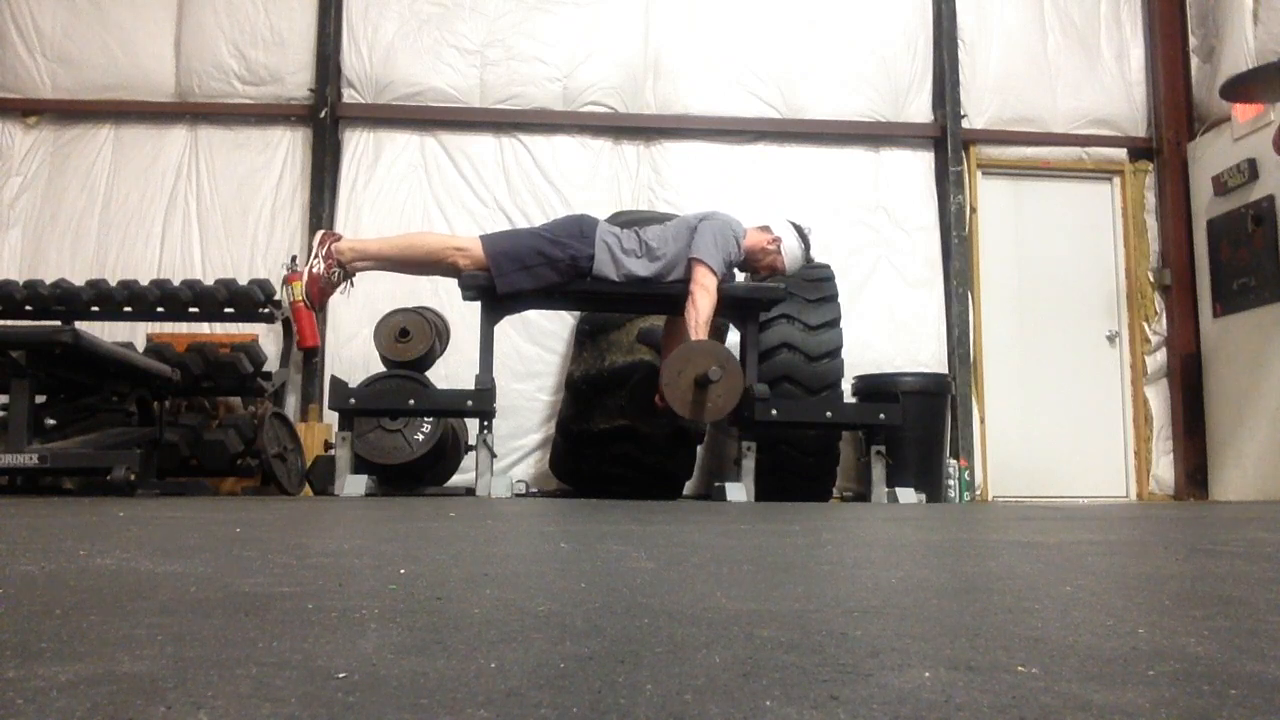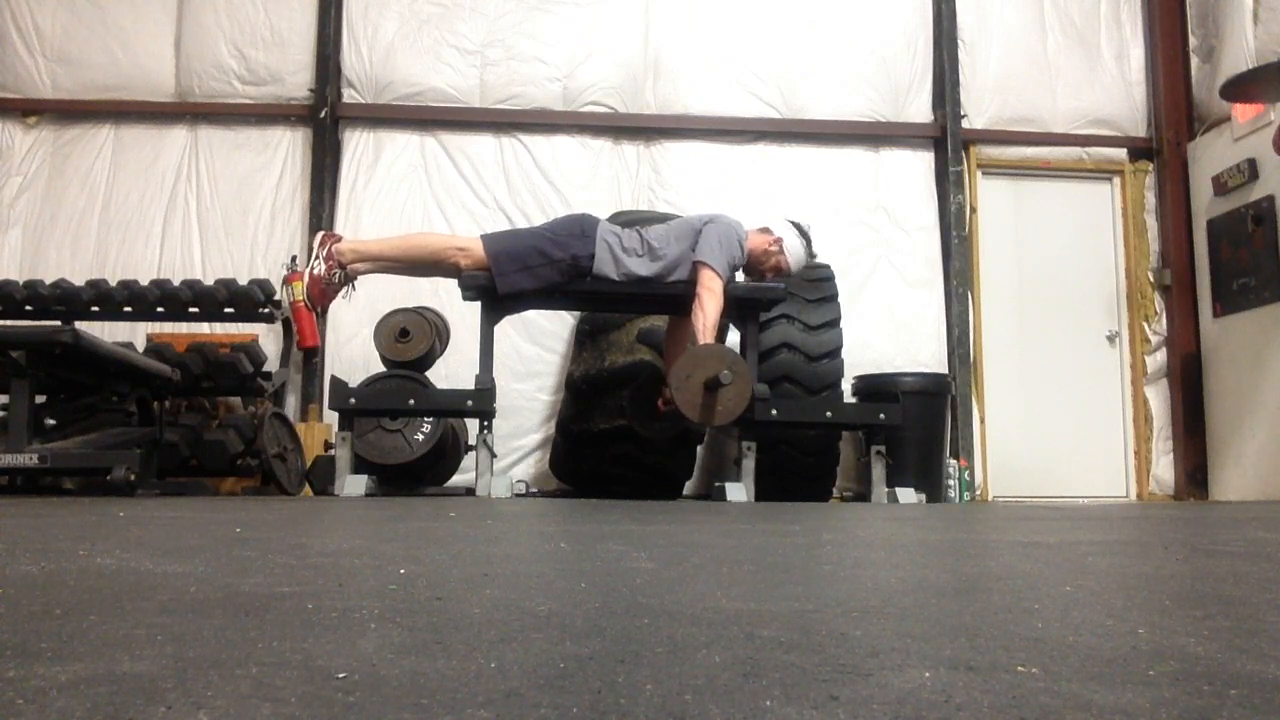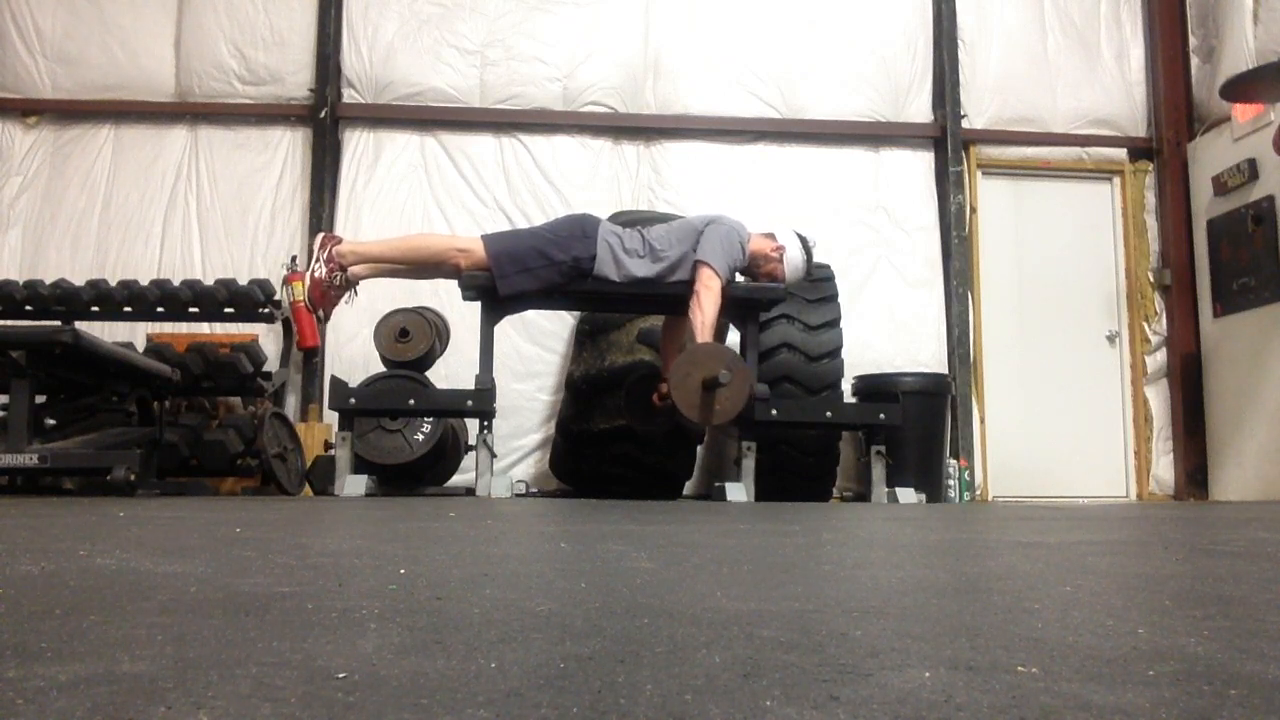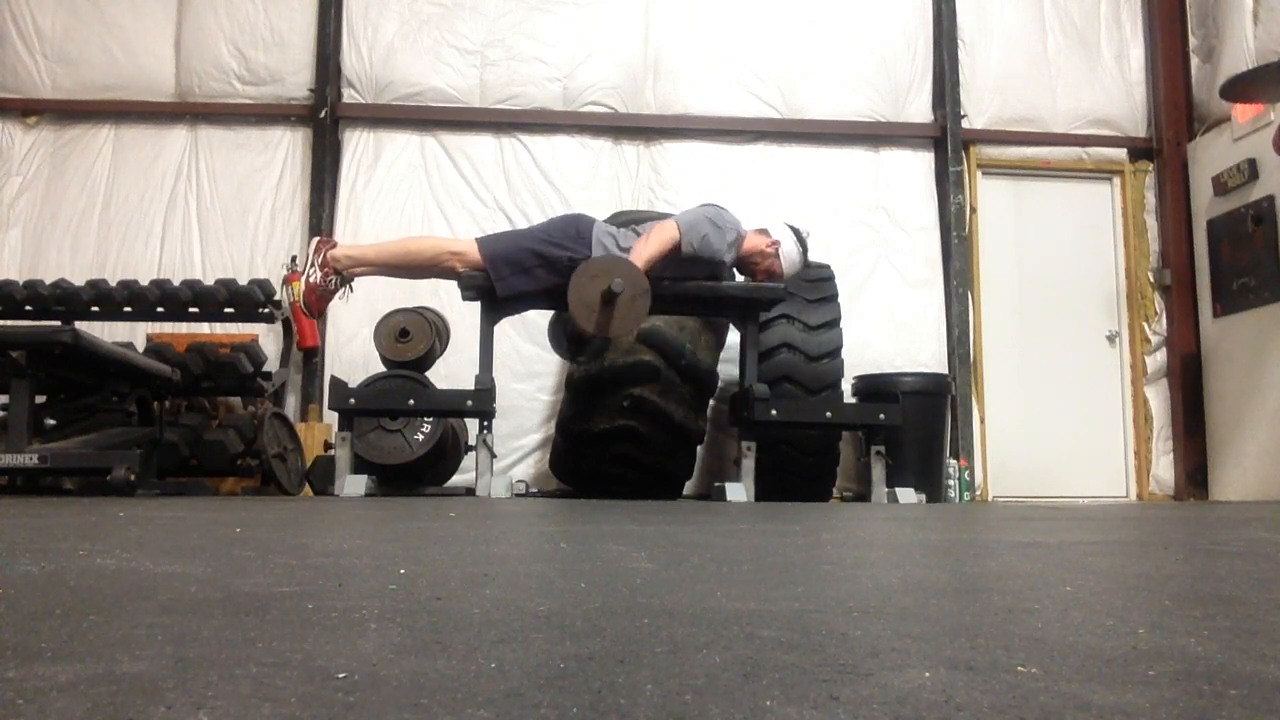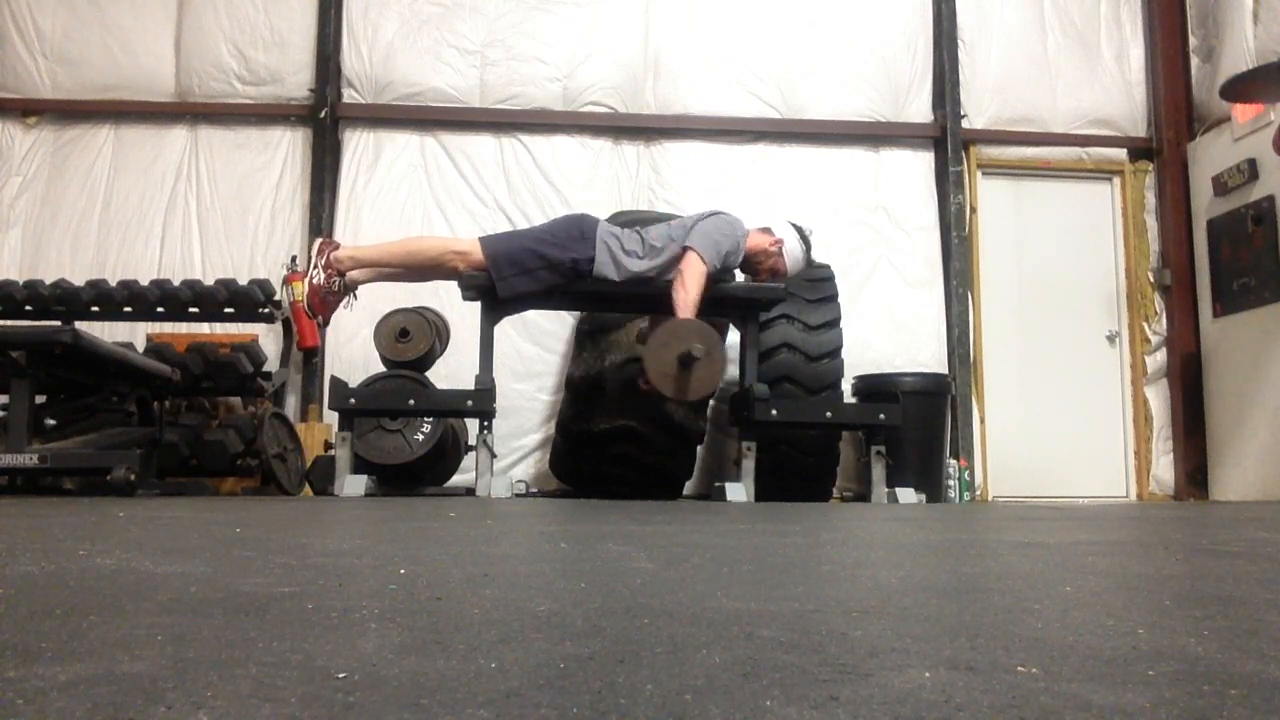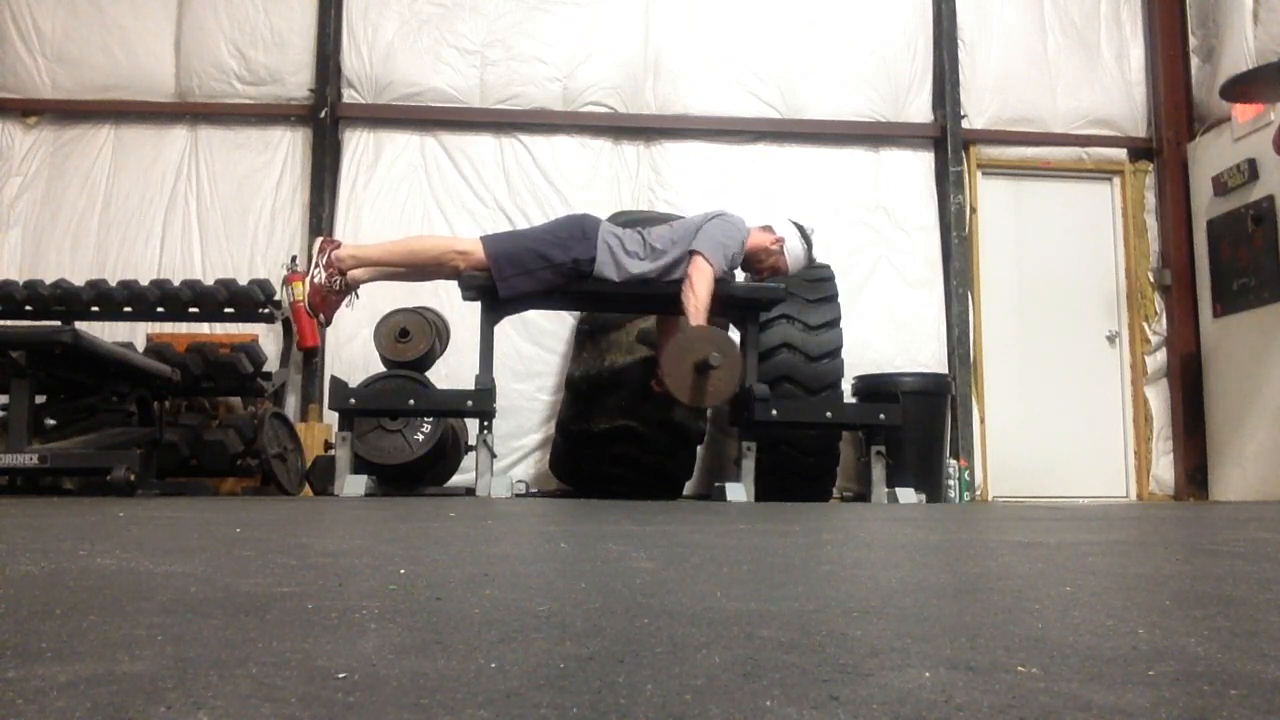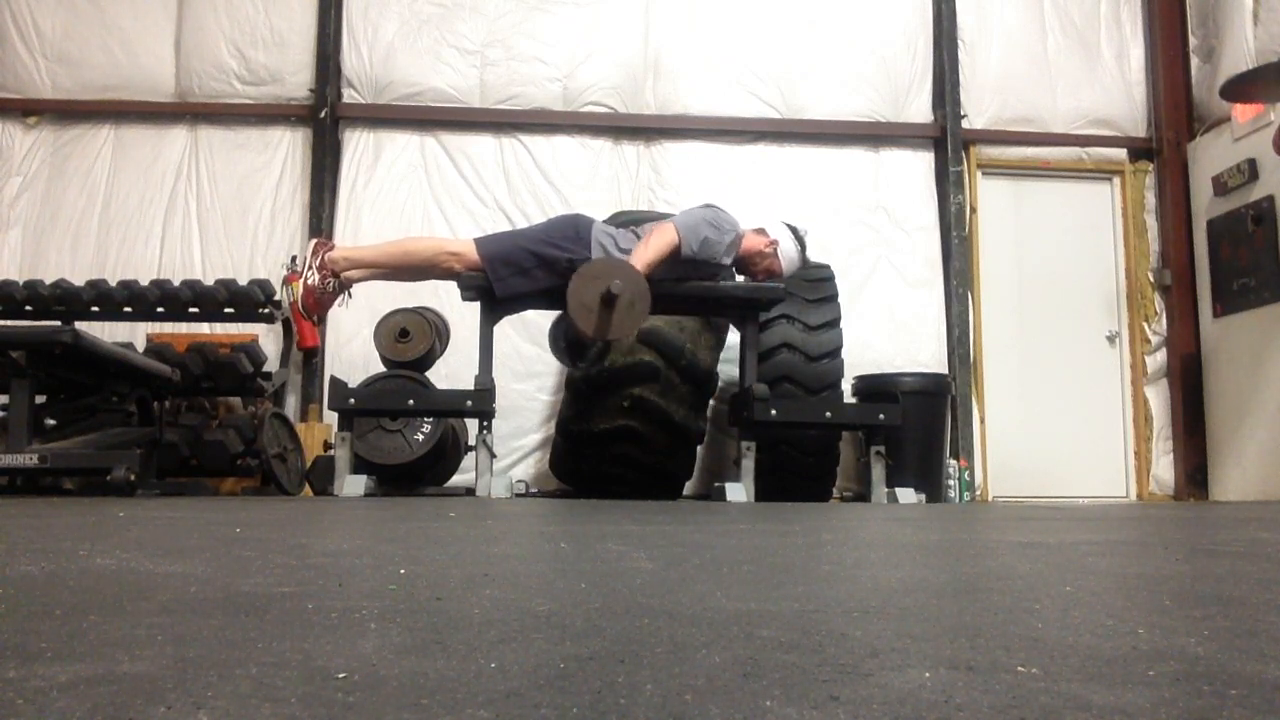
dt=0.7s
person 1, frame 1
left shoulder: (721, 256)
right shoulder: (723, 228)
left elbow: (678, 312)
right elbow: (700, 291)
left hip: (586, 264)
right hip: (582, 247)
left knee: (463, 261)
right knee: (463, 255)
left ankle: (349, 260)
right ankle: (342, 250)
person 1, frame 2
left shoulder: (719, 255)
right shoulder: (727, 231)
left elbow: (682, 316)
right elbow: (706, 296)
left hip: (587, 262)
right hip: (583, 247)
left knee: (462, 261)
right knee: (464, 255)
left ankle: (348, 267)
right ankle: (342, 252)
person 1, frame 3
left shoulder: (722, 252)
right shoulder: (730, 234)
left elbow: (678, 312)
right elbow: (702, 294)
left wrist: (667, 378)
left hip: (589, 262)
right hip: (585, 246)
left knee: (465, 260)
right knee: (466, 254)
left ankle: (351, 272)
right ankle: (343, 253)
person 1, frame 4
left shoulder: (722, 262)
right shoulder: (722, 225)
right elbow: (660, 233)
left hip: (586, 267)
right hip: (580, 247)
left knee: (457, 261)
right knee: (460, 257)
left ankle: (342, 266)
right ankle: (338, 257)
person 1, frame 5
left shoulder: (724, 260)
right shoulder: (727, 228)
left elbow: (667, 291)
right elbow: (687, 275)
left hip: (586, 266)
right hip: (582, 247)
left knee: (460, 263)
right knee: (463, 257)
left ankle: (346, 277)
right ankle: (339, 258)
person 1, frame 6
left shoulder: (720, 253)
right shoulder: (730, 228)
left elbow: (673, 304)
right elbow: (696, 278)
left hip: (586, 262)
right hip: (585, 248)
left knee: (460, 263)
right knee: (465, 255)
left ankle: (347, 278)
right ankle: (341, 256)
person 1, frame 7
left shoulder: (721, 260)
right shoulder: (721, 225)
left elbow: (666, 279)
right elbow: (661, 235)
left hip: (583, 268)
right hip: (578, 247)
left knee: (455, 261)
right knee: (458, 256)
left ankle: (342, 276)
right ankle: (335, 258)
